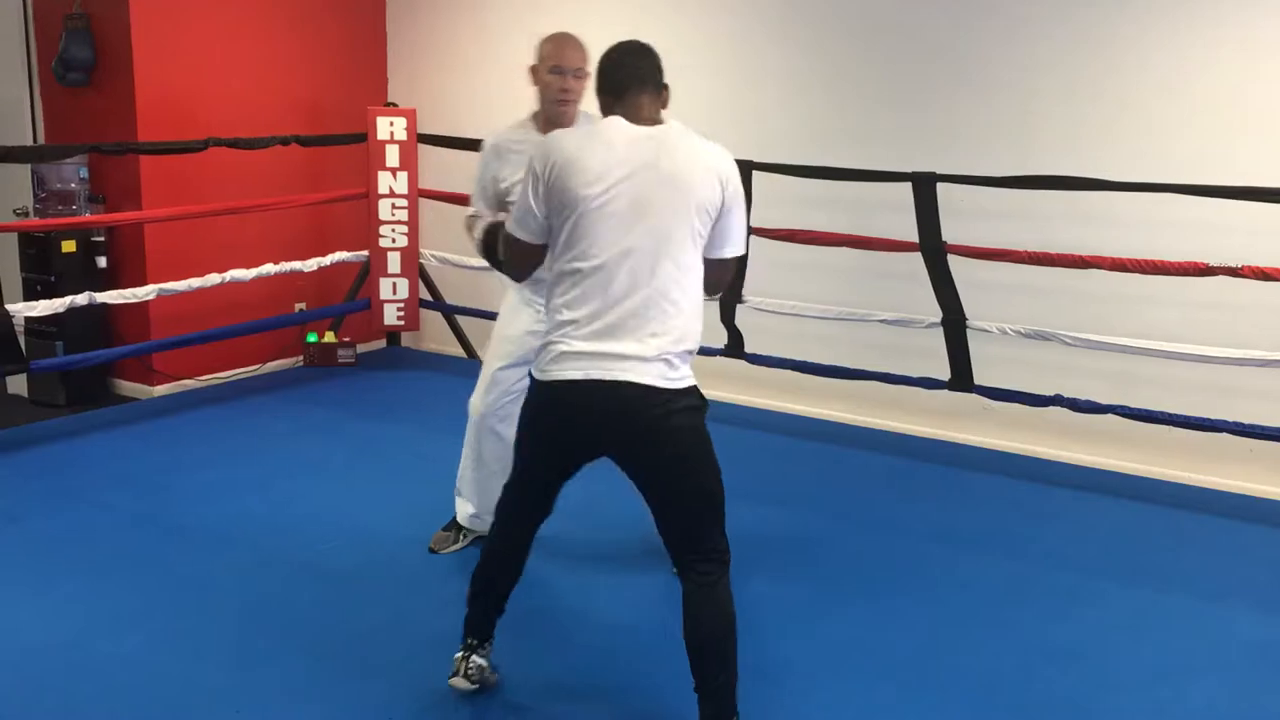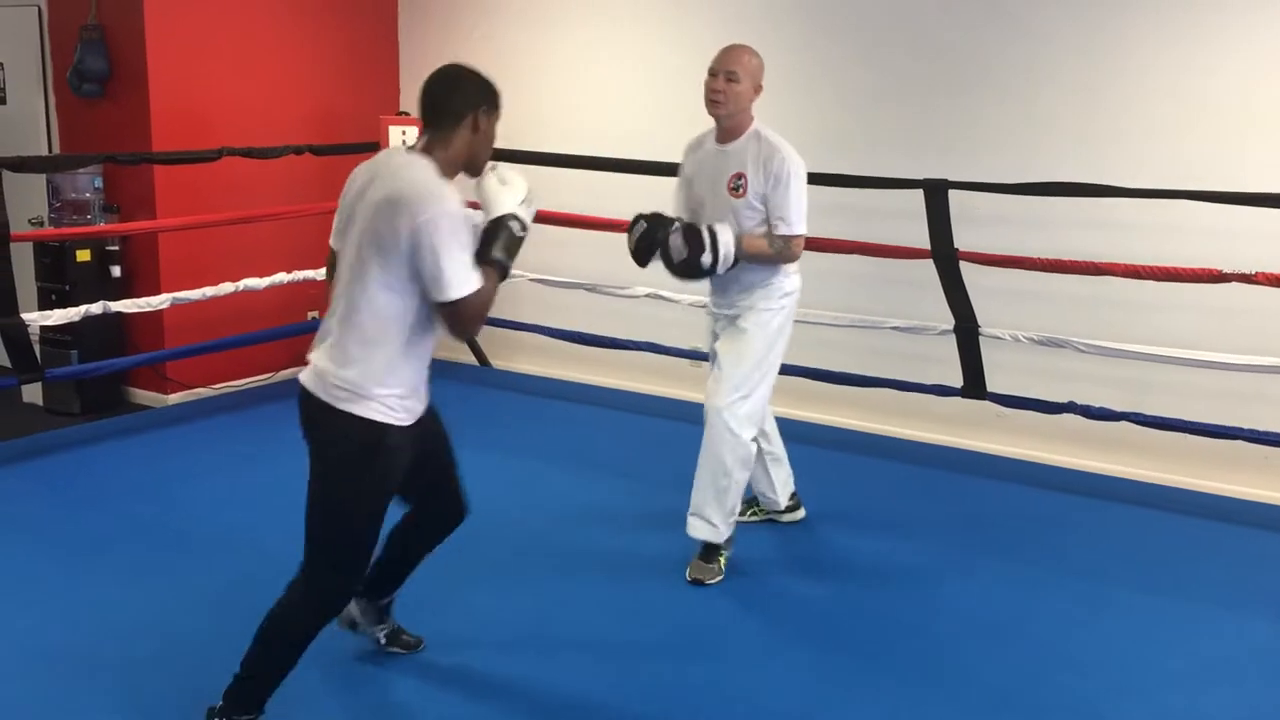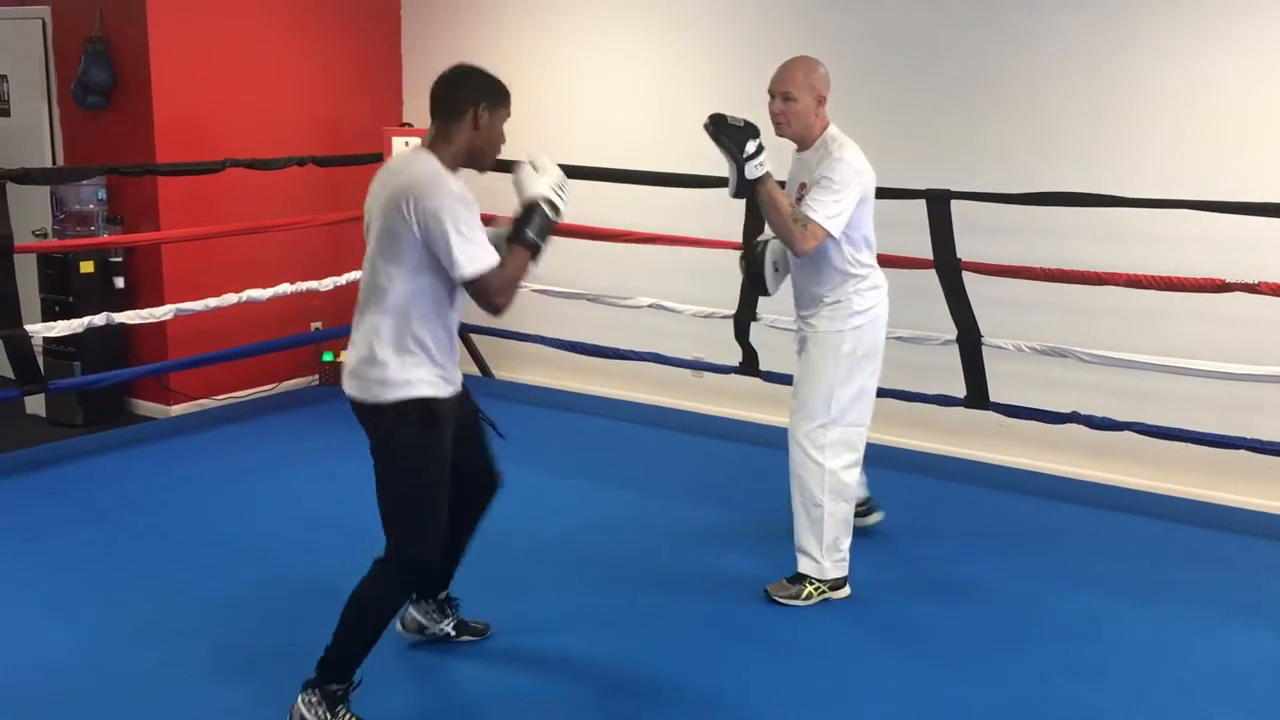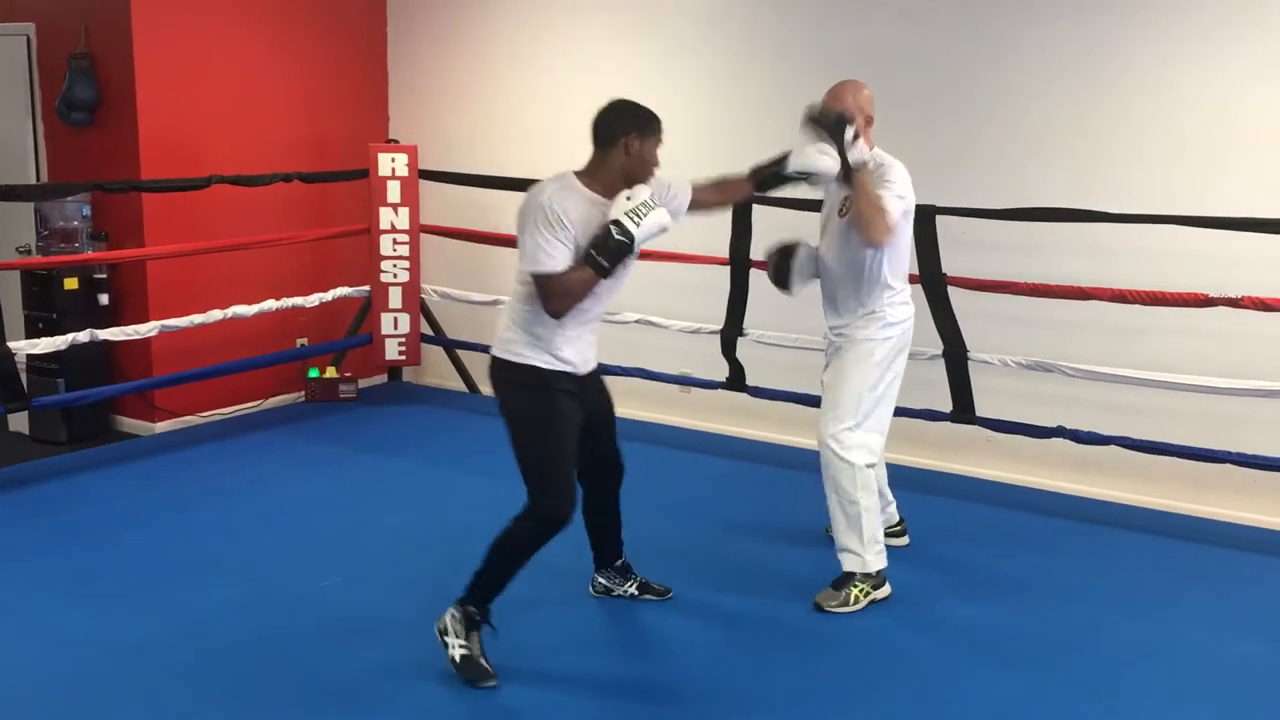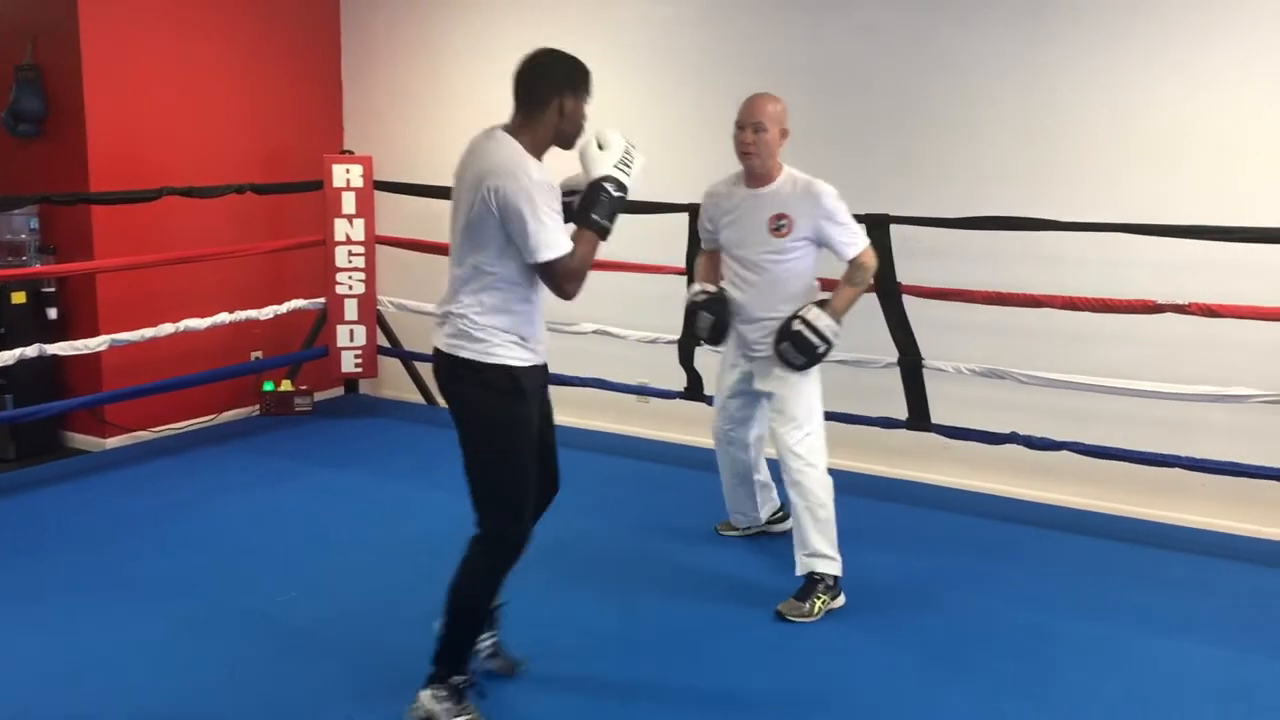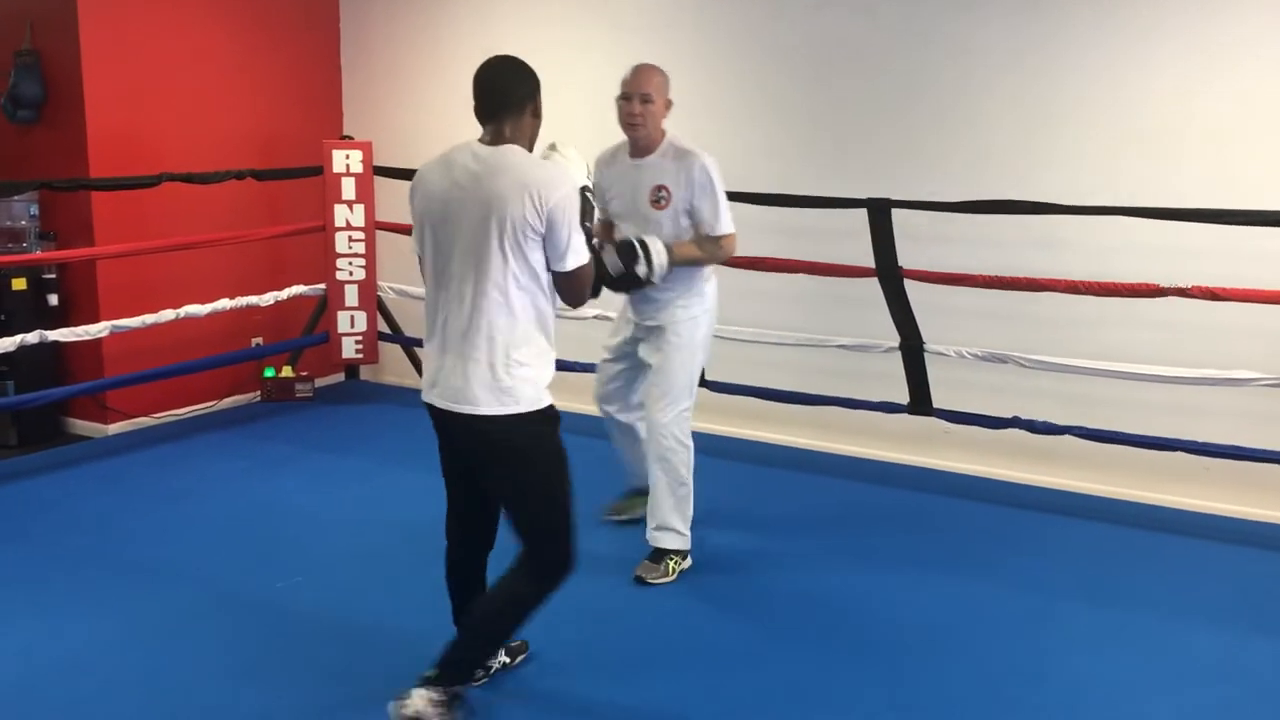
dt=0.7s
person 1, frame 1
left shoulder: (557, 152)
right shoulder: (712, 162)
left elbow: (515, 260)
right elbow: (719, 276)
left hip: (563, 383)
right hip: (658, 392)
left knee: (520, 512)
right knee: (705, 562)
left ankle: (471, 653)
person 1, frame 2
left shoulder: (375, 172)
right shoulder: (436, 204)
right elbow: (465, 316)
right wrist: (505, 233)
left hip: (387, 397)
right hip: (360, 411)
left knee: (443, 507)
right knee: (328, 580)
left ankle: (371, 608)
person 1, frame 3
left shoulder: (404, 172)
right shoulder: (440, 193)
right elbow: (494, 295)
left wrist: (501, 244)
right wrist: (535, 218)
left hip: (432, 376)
right hip: (402, 391)
left knee: (480, 483)
right knee: (410, 552)
left ankle: (427, 607)
person 1, frame 4
left shoulder: (636, 194)
right shoulder: (551, 203)
left elbow: (720, 193)
right elbow: (558, 299)
left wrist: (789, 165)
right wrist: (617, 240)
left hip: (578, 367)
right hip: (530, 368)
left knee: (606, 473)
right knee: (551, 506)
left ankle: (611, 572)
right ankle: (464, 618)
person 1, frame 5
left shoulder: (489, 145)
right shoulder: (519, 175)
right elbow: (567, 279)
left wrist: (575, 195)
right wrist: (605, 198)
left hip: (500, 357)
right hip: (490, 365)
left knee: (542, 486)
right knee: (502, 527)
left ankle: (478, 629)
person 1, frame 6
left shoulder: (432, 177)
right shoulder: (546, 184)
right elbow: (578, 289)
right wrist: (578, 222)
left hip: (445, 391)
right hip: (510, 402)
left knee: (469, 529)
right knee: (548, 557)
left ankle: (480, 651)
person 2, frame 1
right shoulder: (505, 143)
right elbow: (479, 216)
right wrist: (491, 236)
right hip: (532, 299)
right knee: (491, 408)
right ankle: (474, 517)
person 2, frame 2
left shoulder: (777, 158)
right shoulder: (698, 150)
left elbow: (792, 246)
right elbow: (686, 219)
left wrist: (726, 246)
right wrist: (655, 229)
left hip: (765, 302)
right hip: (725, 301)
left knee: (727, 409)
right knee: (744, 406)
left ankle: (712, 536)
right ankle: (779, 498)
person 2, frame 3
left shoulder: (841, 162)
right shoulder: (805, 154)
left elbow: (804, 239)
left wrist: (754, 173)
right wrist: (776, 254)
left hip: (847, 314)
right hip: (827, 310)
left knee: (817, 433)
right knee: (836, 417)
left ankle: (824, 571)
right ankle: (854, 502)
person 2, frame 4
left shoulder: (887, 172)
right shoulder: (837, 178)
left elbow: (876, 234)
left wrist: (852, 159)
right wrist: (807, 260)
left hip: (877, 326)
right hip: (846, 326)
left knee: (842, 438)
right knee: (857, 432)
left ankle: (866, 570)
right ankle: (885, 519)
person 2, frame 5
left shoulder: (812, 195)
right shoulder: (717, 196)
left elbow: (864, 262)
left wrist: (829, 315)
right wrist: (704, 291)
left hip: (791, 346)
right hip: (739, 343)
left knee: (799, 451)
right knee: (731, 434)
left ankle: (823, 575)
right ankle: (756, 513)
person 2, frame 6
left shoulder: (693, 165)
right shoulder: (608, 163)
left elbow: (724, 245)
left wrist: (661, 254)
right wrist: (603, 255)
left hip: (683, 310)
right hip: (636, 308)
left knee: (664, 421)
right knee: (612, 398)
left ankle: (671, 543)
right ankle: (643, 485)
